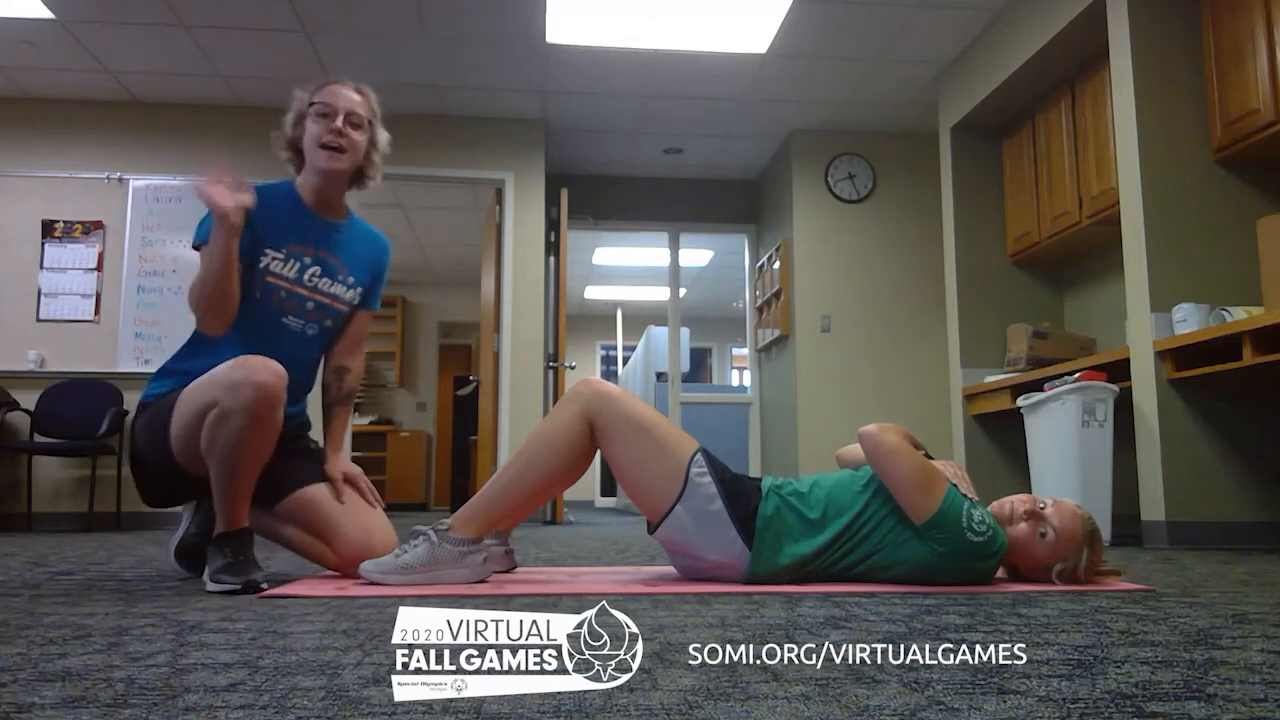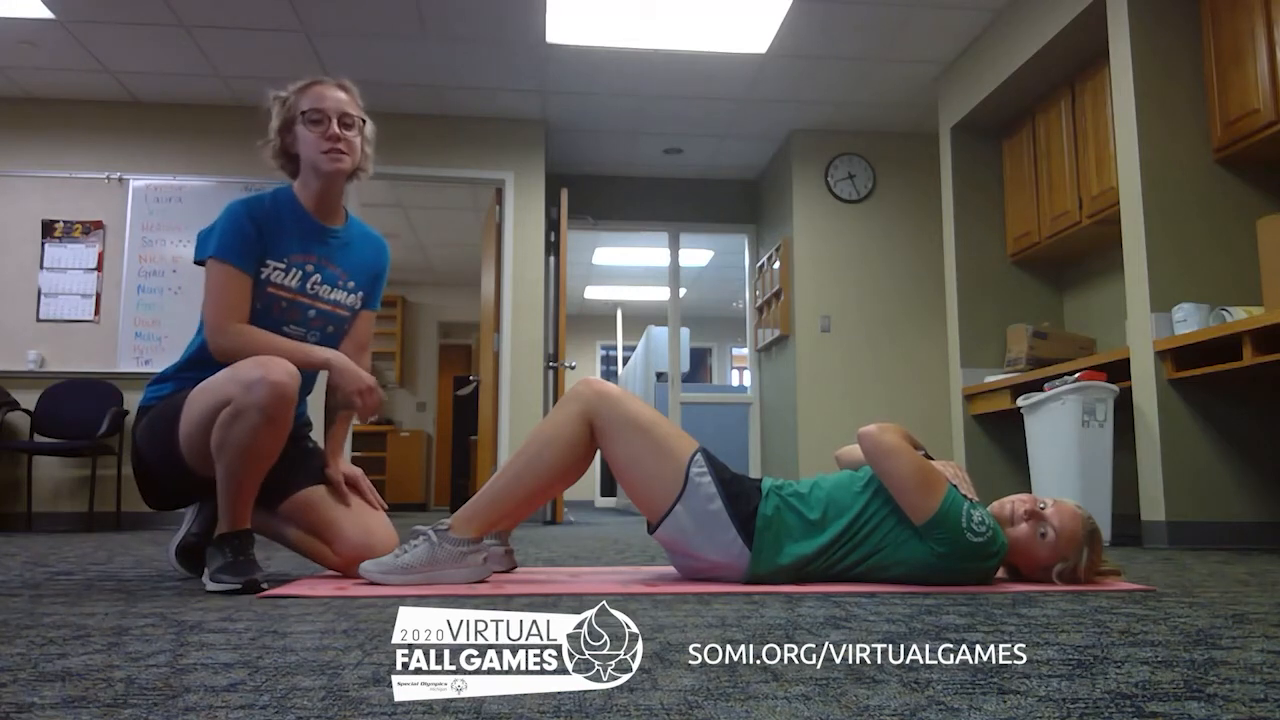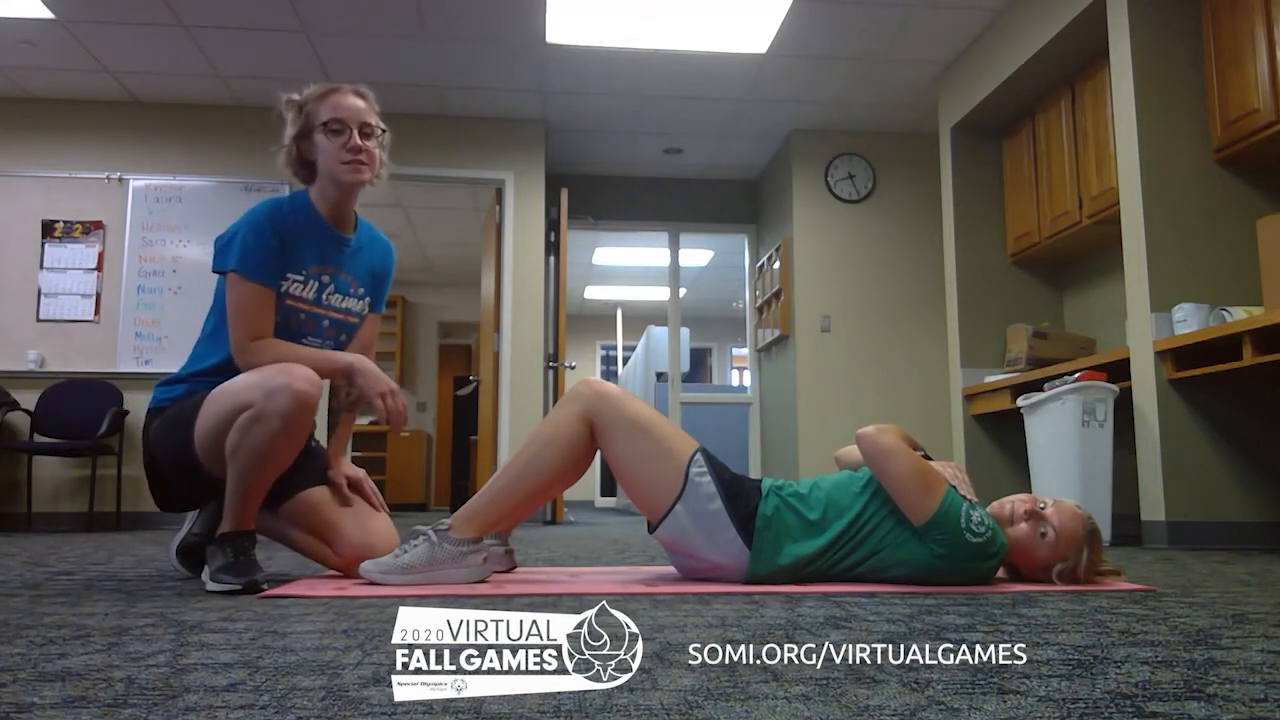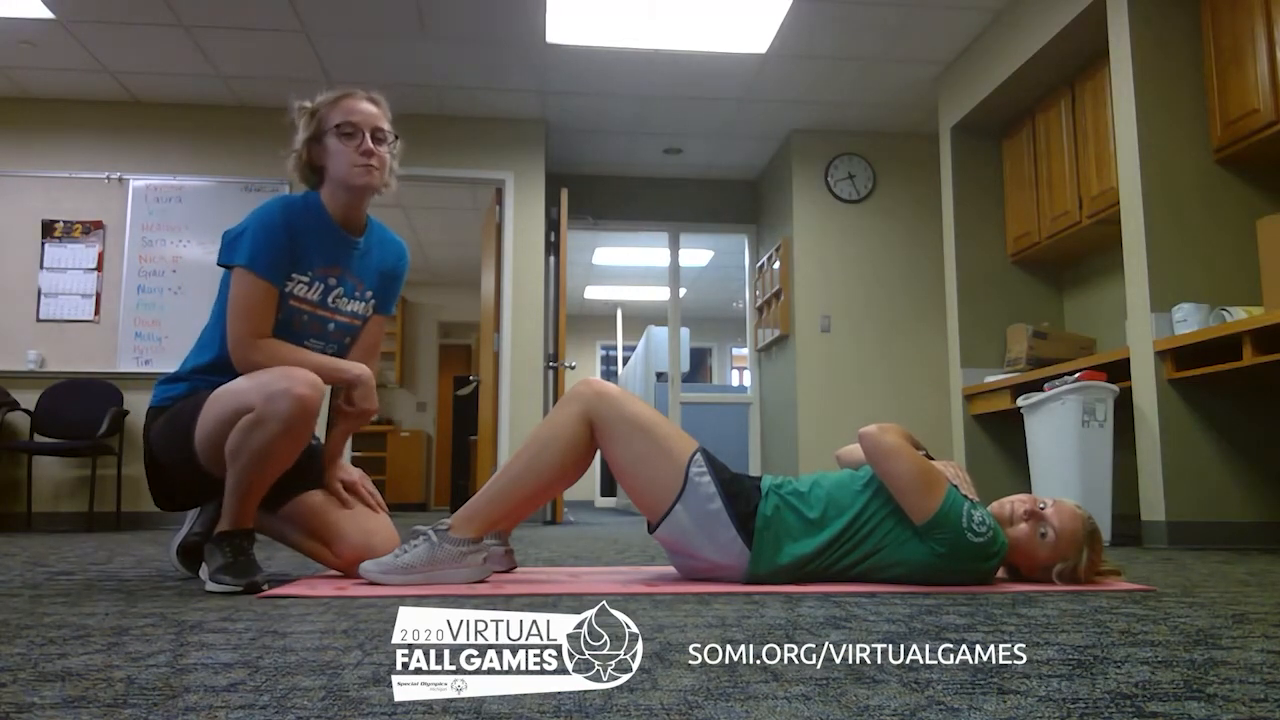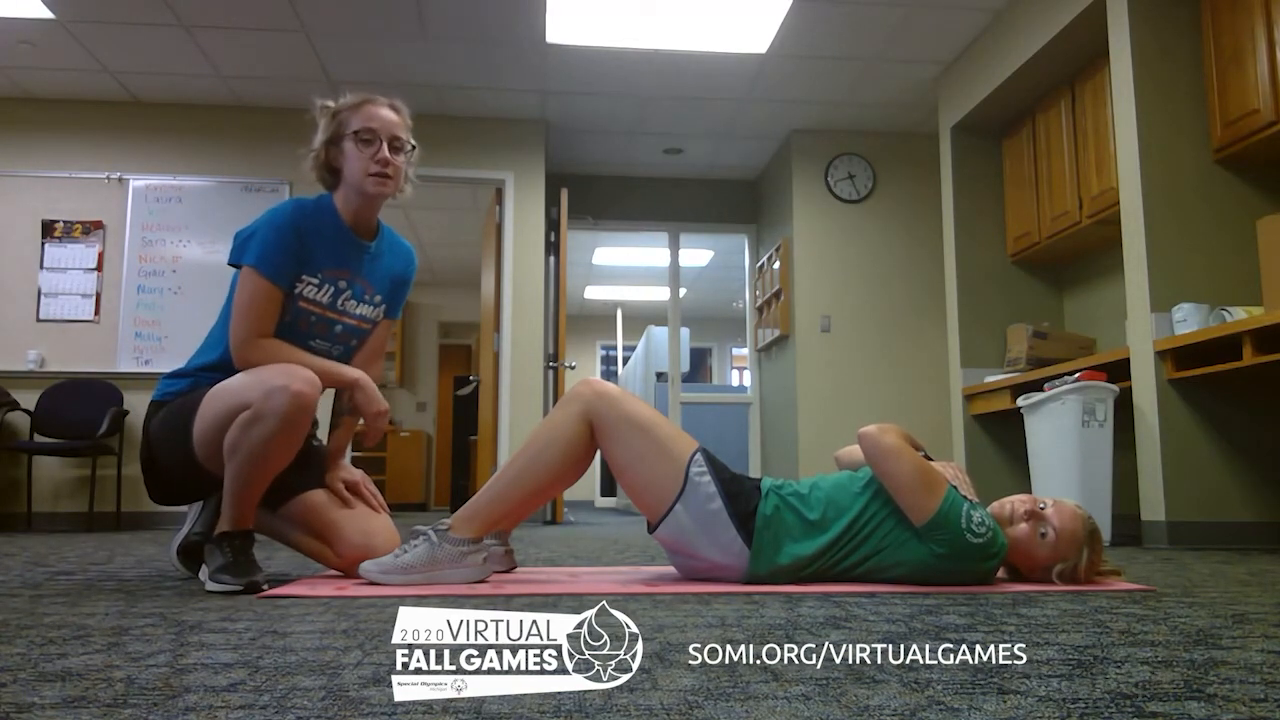
dt=1s
person 1, frame 1
left shoulder: (972, 538)
right shoulder: (969, 530)
left elbow: (875, 437)
right elbow: (854, 456)
left wrist: (925, 462)
right wrist: (933, 465)
left hip: (740, 529)
right hip: (746, 524)
left knee: (593, 395)
right knee: (598, 408)
left ankle: (456, 542)
right ankle: (478, 539)
person 1, frame 2
left shoulder: (970, 537)
right shoulder: (969, 530)
left elbow: (875, 437)
right elbow: (853, 460)
left wrist: (922, 461)
right wrist: (931, 464)
left hip: (740, 530)
right hip: (746, 528)
left knee: (593, 396)
right knee: (599, 410)
left ankle: (455, 541)
right ankle: (472, 540)
person 1, frame 3
left shoulder: (969, 537)
right shoulder: (971, 537)
left elbow: (871, 439)
right elbow: (853, 460)
left wrist: (922, 461)
right wrist: (930, 466)
left hip: (738, 530)
right hip: (745, 530)
left knee: (592, 396)
right knee: (598, 412)
left ankle: (455, 542)
right ankle: (476, 540)
person 1, frame 4
left shoulder: (970, 536)
right shoulder: (969, 537)
left elbow: (875, 438)
right elbow: (854, 459)
left wrist: (927, 463)
right wrist: (932, 465)
left hip: (738, 529)
right hip: (747, 525)
left knee: (593, 396)
right knee: (599, 409)
left ankle: (455, 541)
right ankle: (477, 540)
person 1, frame 5
left shoulder: (969, 538)
right shoulder: (970, 537)
left elbow: (874, 438)
right elbow: (855, 460)
left wrist: (926, 463)
right wrist: (932, 464)
left hip: (739, 530)
right hip: (746, 526)
left knee: (593, 396)
right knee: (599, 409)
left ankle: (454, 541)
right ankle: (477, 540)
person 2, frame 1
left shoulder: (371, 248)
right shoulder: (253, 207)
left elbow: (346, 359)
right elbow: (212, 322)
left wrist: (334, 451)
right wrist: (227, 225)
left hip: (279, 431)
right hip: (183, 410)
left knee: (371, 552)
right knee: (258, 376)
left ankle: (219, 510)
right ankle: (227, 534)
person 2, frame 2
left shoulder: (371, 249)
right shoulder: (248, 218)
left elbow: (354, 362)
right elbow: (223, 335)
left wrist: (335, 455)
right wrist: (327, 357)
left hip: (280, 436)
right hip: (181, 419)
left knee: (372, 549)
right knee: (273, 377)
left ankle: (219, 510)
right ankle: (227, 534)
person 2, frame 3
left shoulder: (378, 252)
right shoulder: (267, 224)
left elbow: (357, 369)
right elbow: (249, 350)
left wrist: (336, 456)
right wrist: (351, 364)
left hip: (282, 438)
right hip: (190, 420)
left knee: (375, 551)
right knee: (295, 385)
left ankle: (228, 510)
right ankle: (228, 532)
person 2, frame 4
left shoulder: (389, 253)
right shoulder: (277, 221)
left elbow: (361, 370)
right elbow: (247, 350)
left wrist: (334, 457)
right wrist: (350, 374)
left hip: (279, 435)
right hip: (191, 417)
left knee: (374, 551)
right knee: (295, 389)
left ankle: (229, 509)
right ankle: (227, 533)
person 2, frame 5
left shoulder: (398, 258)
right shoulder: (289, 223)
left elbow: (366, 371)
right elbow: (248, 349)
left wrist: (336, 458)
right wrist: (350, 379)
left hip: (280, 435)
right hip: (193, 415)
left knee: (374, 551)
right knee: (293, 387)
left ankle: (230, 509)
right ankle: (227, 533)
